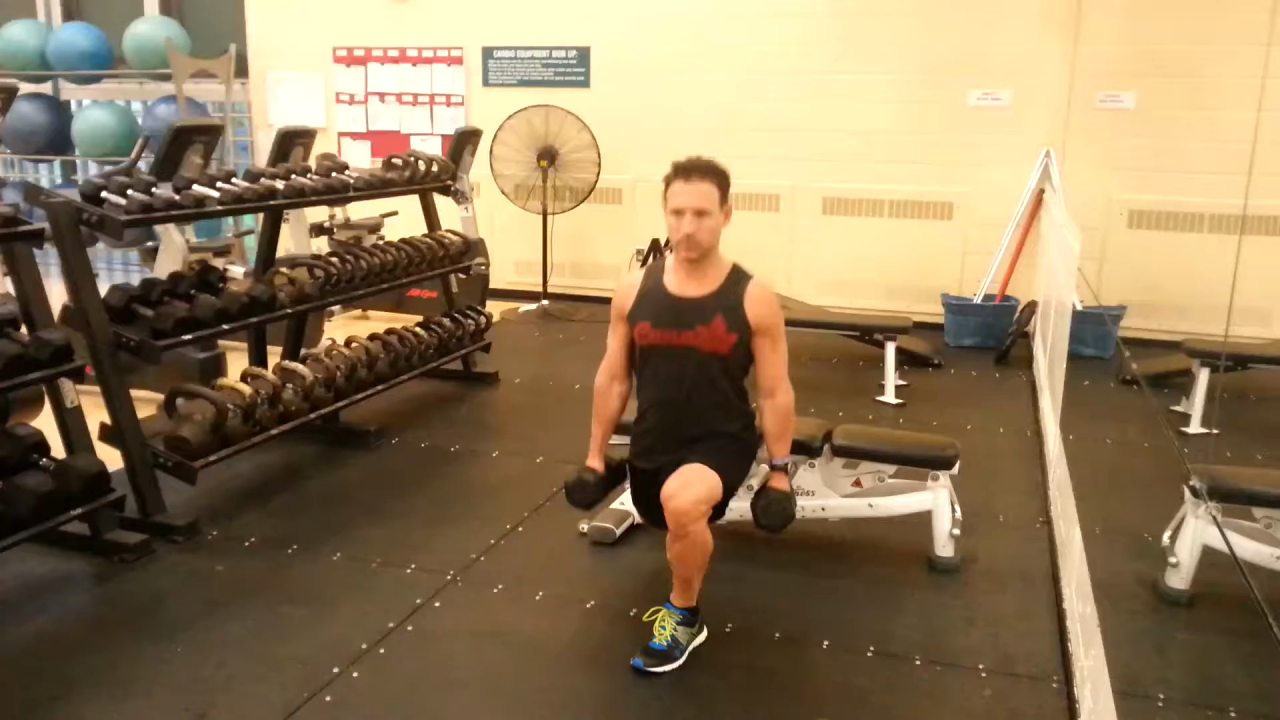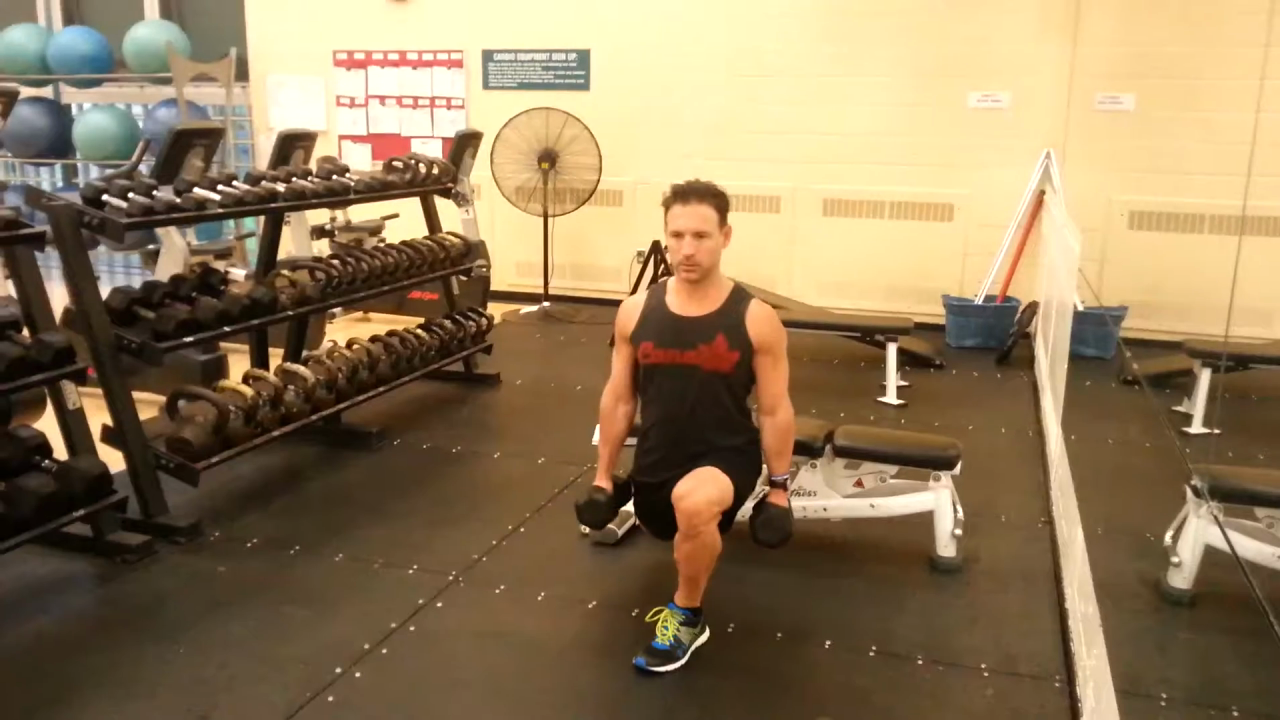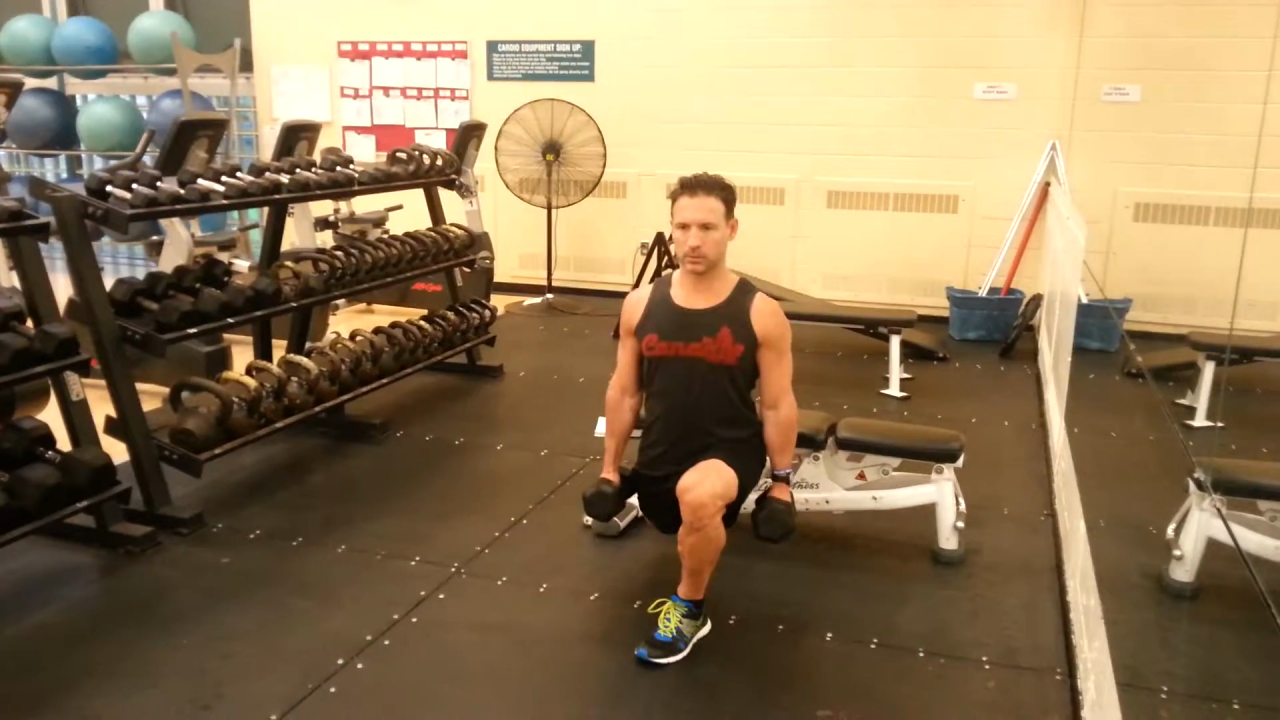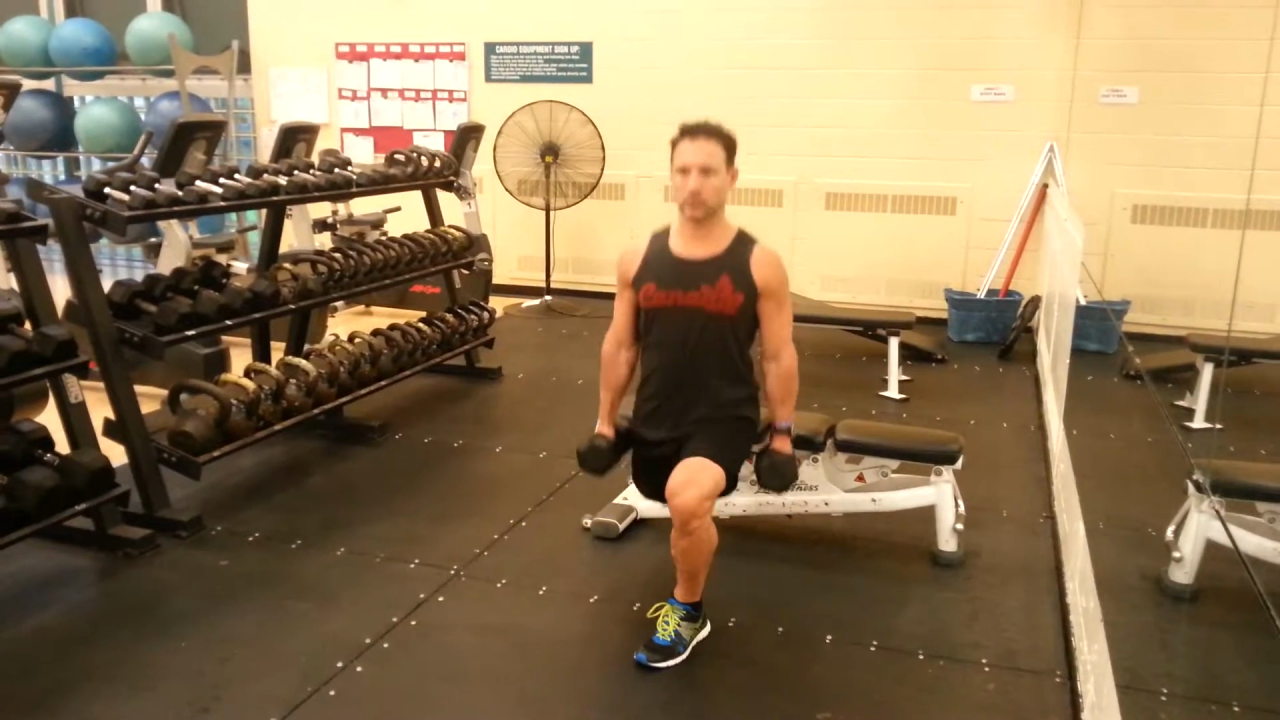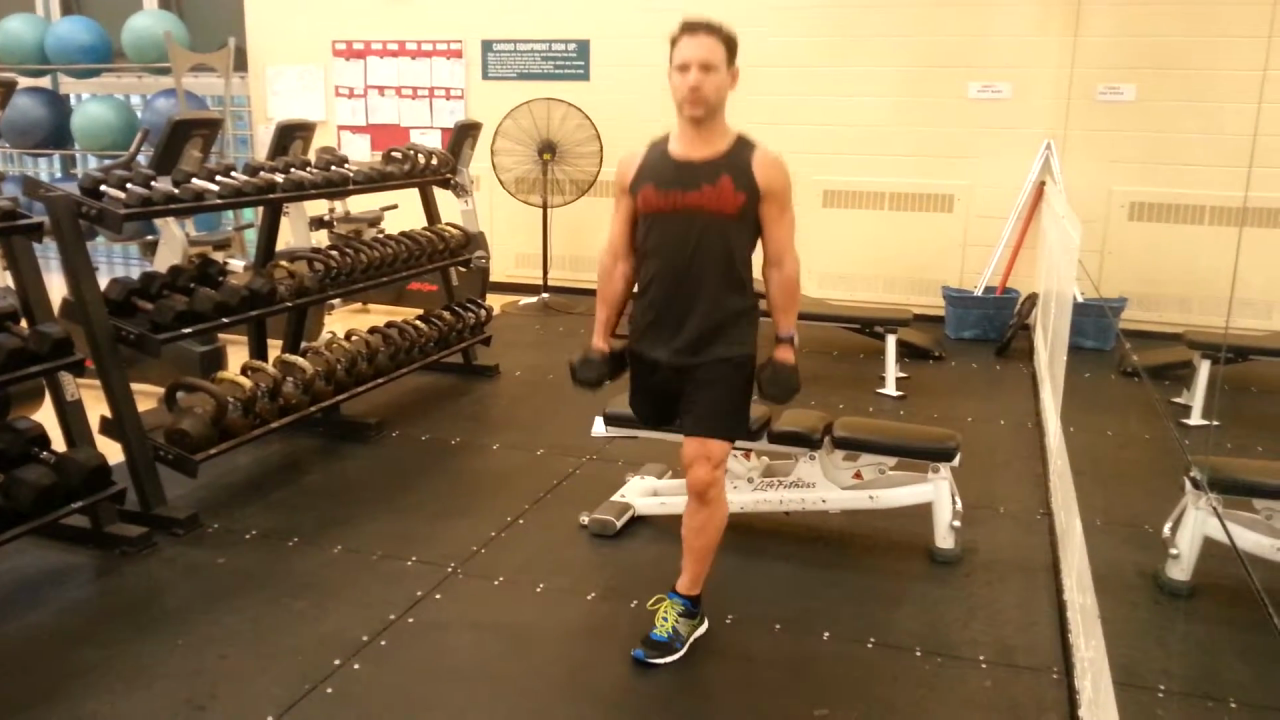
dt=0.3s
person 1, frame 1
left shoulder: (755, 300)
right shoulder: (633, 291)
left elbow: (776, 393)
right elbow: (612, 378)
left wrist: (779, 469)
right wrist: (596, 452)
left hip: (722, 440)
right hip: (652, 443)
left knee: (681, 503)
left ankle: (684, 616)
person 1, frame 2
left shoulder: (756, 320)
right shoulder: (636, 311)
left elbow: (775, 412)
right elbow: (618, 398)
left wrist: (778, 487)
right wrist: (603, 471)
left hip: (726, 454)
right hip: (656, 459)
left knee: (693, 504)
left ankle: (687, 617)
person 1, frame 3
left shoulder: (761, 314)
right shoulder: (641, 305)
left elbow: (778, 406)
right elbow: (624, 392)
left wrist: (780, 481)
right wrist: (610, 465)
left hip: (730, 447)
right hip: (660, 452)
left knee: (697, 497)
left ankle: (689, 609)
person 1, frame 4
left shoulder: (759, 264)
right shoulder: (639, 258)
left elbow: (779, 356)
right elbow: (620, 345)
left wrist: (782, 430)
right wrist: (606, 418)
left hip: (724, 416)
right hip: (655, 416)
left knee: (686, 502)
right knee: (661, 492)
left ankle: (687, 611)
person 1, frame 5
left shoulder: (760, 167)
right shoulder: (638, 165)
left elbow: (782, 264)
right elbow: (618, 259)
left wrist: (784, 342)
right wrist: (600, 334)
left hip: (722, 348)
right hip: (651, 342)
left knee: (703, 477)
right knee: (683, 450)
left ankle: (686, 606)
